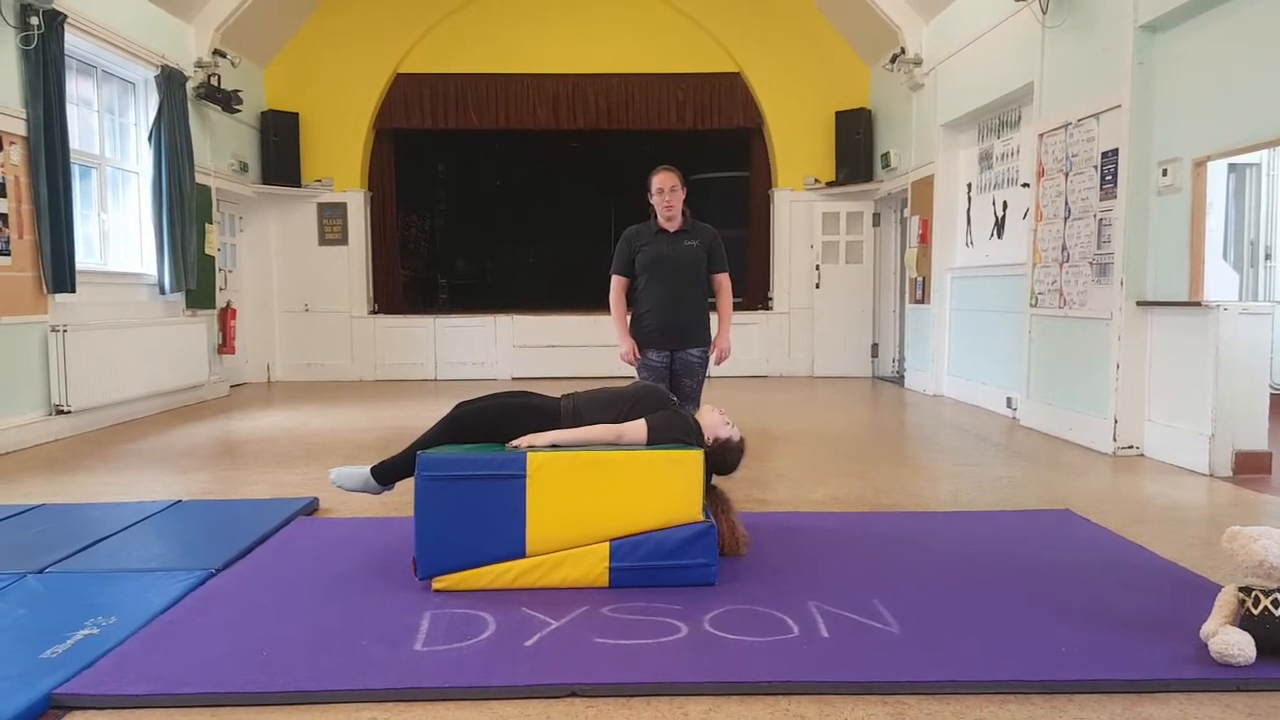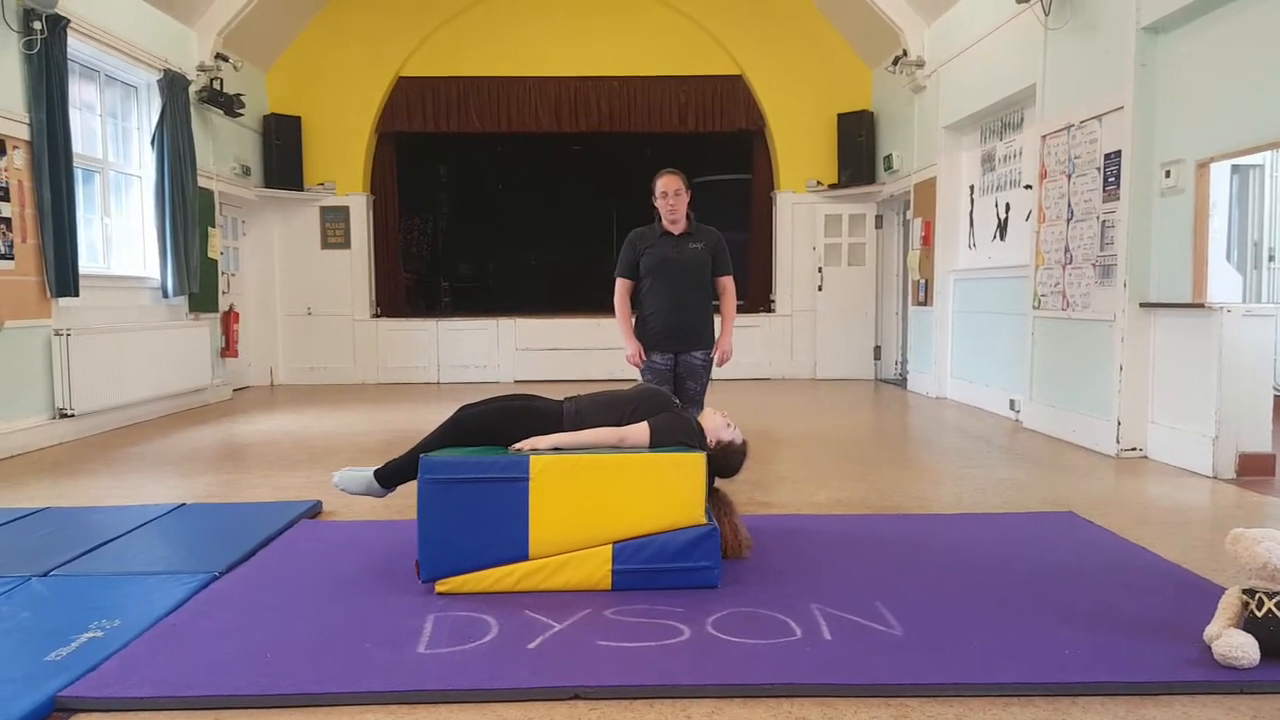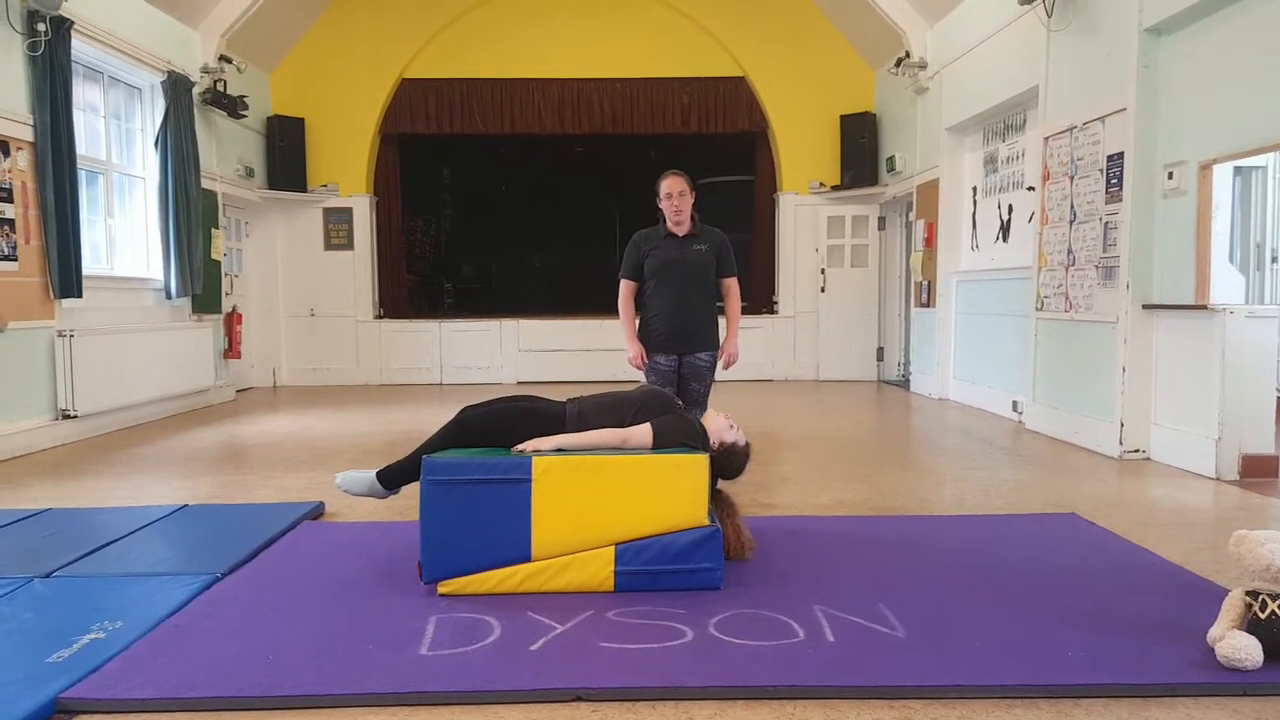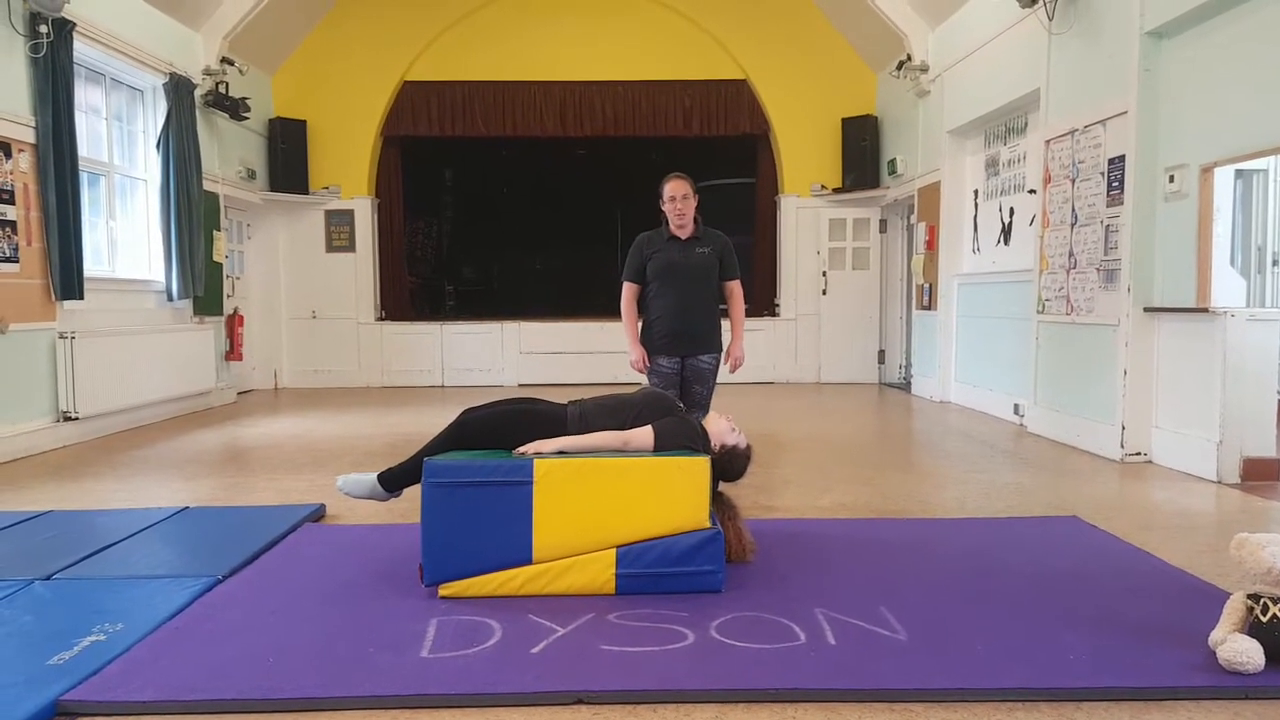
dt=0.2s
person 1, frame 1
left shoulder: (682, 428)
right shoulder: (679, 416)
left elbow: (617, 434)
left wrist: (548, 437)
left hip: (557, 421)
right hip: (559, 410)
left knee: (463, 423)
right knee: (465, 413)
left ankle: (380, 475)
right ankle: (384, 472)
person 1, frame 2
left shoulder: (685, 431)
right shoulder: (682, 419)
left elbow: (620, 438)
left wrist: (551, 441)
left hip: (559, 425)
right hip: (562, 412)
left knee: (465, 427)
right knee: (467, 418)
left ankle: (383, 479)
right ankle: (389, 475)
person 1, frame 3
left shoulder: (688, 433)
right shoulder: (685, 419)
left elbow: (623, 437)
left wrist: (553, 440)
left hip: (562, 425)
right hip: (563, 415)
left knee: (468, 426)
right knee: (471, 417)
left ankle: (386, 480)
right ankle: (390, 477)
person 1, frame 4
left shoulder: (689, 436)
right shoulder: (687, 424)
left elbow: (624, 442)
left wrist: (555, 445)
left hip: (564, 429)
right hip: (566, 416)
left knee: (469, 431)
right knee: (471, 421)
left ankle: (387, 484)
right ankle: (393, 480)
person 2, frame 1
left shoulder: (706, 235)
right shoulder: (633, 237)
left elbow: (722, 285)
right elbow: (617, 289)
left wrist: (724, 332)
right wrist: (623, 336)
left hip: (694, 342)
right hip: (649, 342)
left knee: (688, 410)
person 2, frame 2
left shoulder: (710, 238)
right shoulder: (638, 240)
left elbow: (726, 288)
right elbow: (622, 292)
left wrist: (726, 335)
right wrist: (629, 339)
left hip: (698, 344)
right hip: (653, 344)
left knee: (691, 413)
person 2, frame 3
left shoulder: (715, 240)
right shoulder: (642, 241)
left elbow: (730, 290)
right elbow: (626, 294)
left wrist: (732, 337)
right wrist: (632, 341)
left hip: (702, 346)
right hip: (657, 346)
left knee: (695, 414)
person 2, frame 4
left shoulder: (718, 243)
right shoulder: (645, 244)
left elbow: (733, 293)
right elbow: (629, 297)
left wrist: (737, 340)
right wrist: (633, 343)
left hip: (705, 348)
right hip: (660, 348)
left knee: (697, 416)
